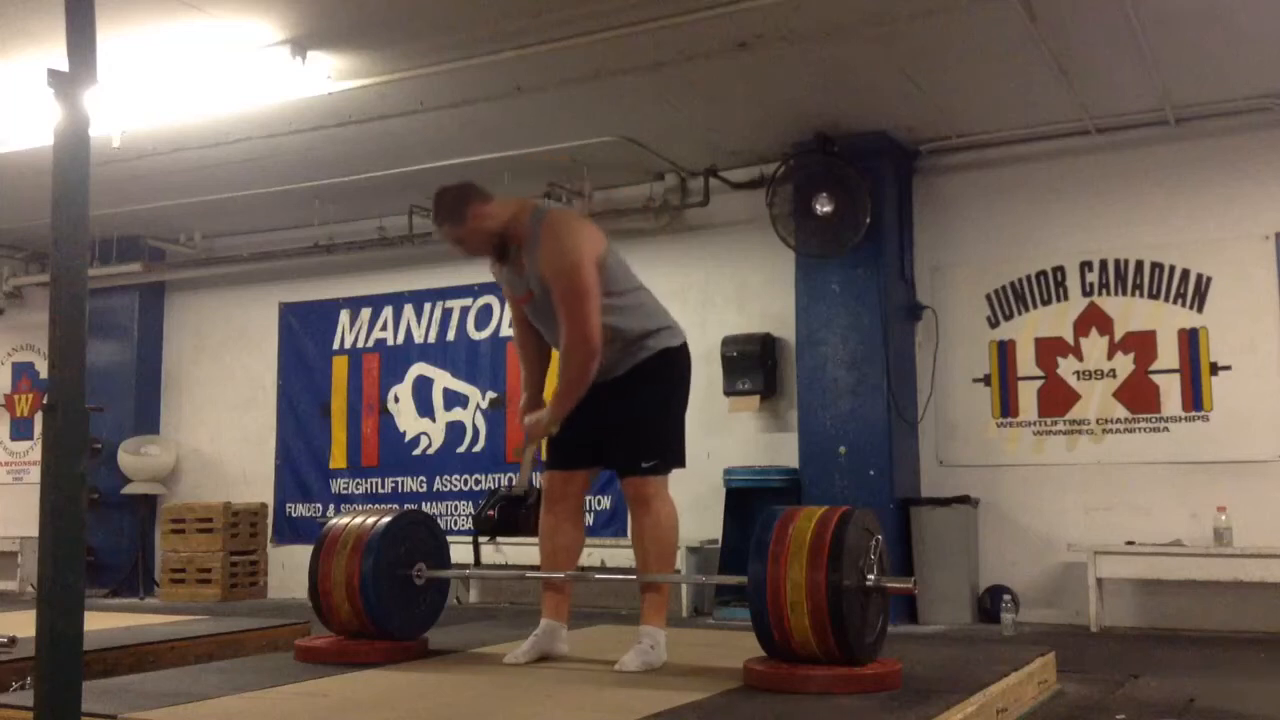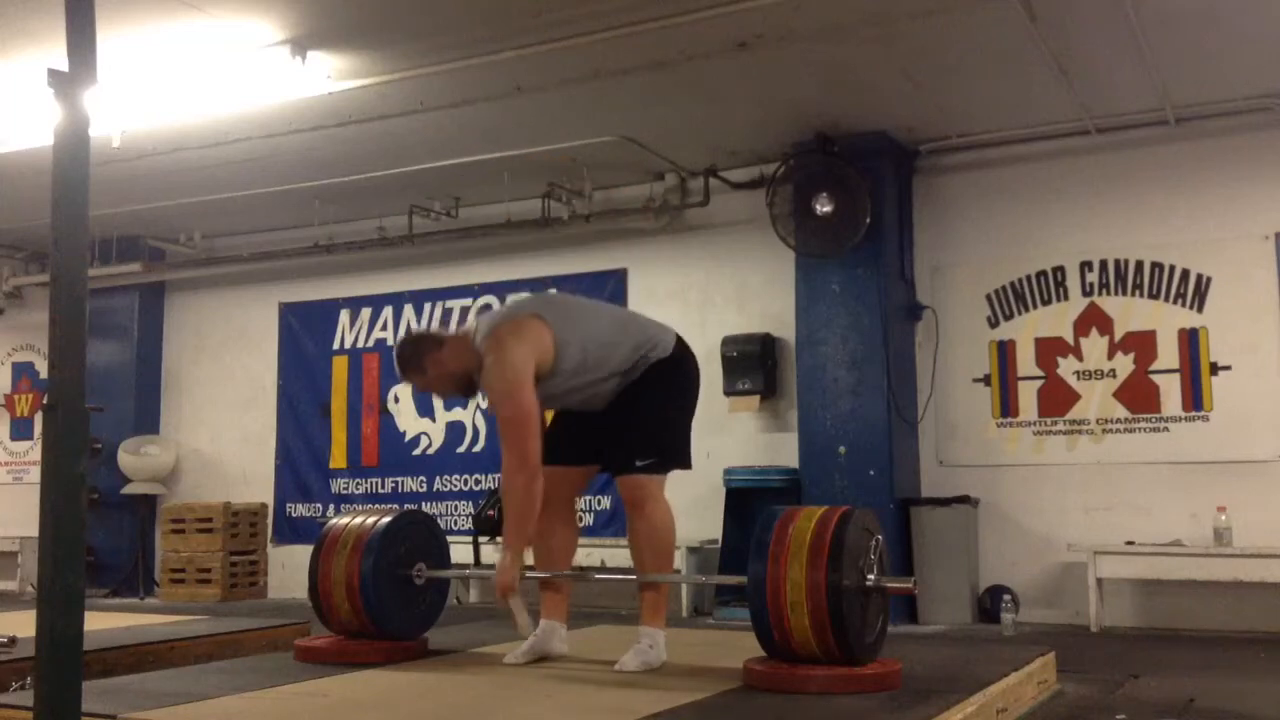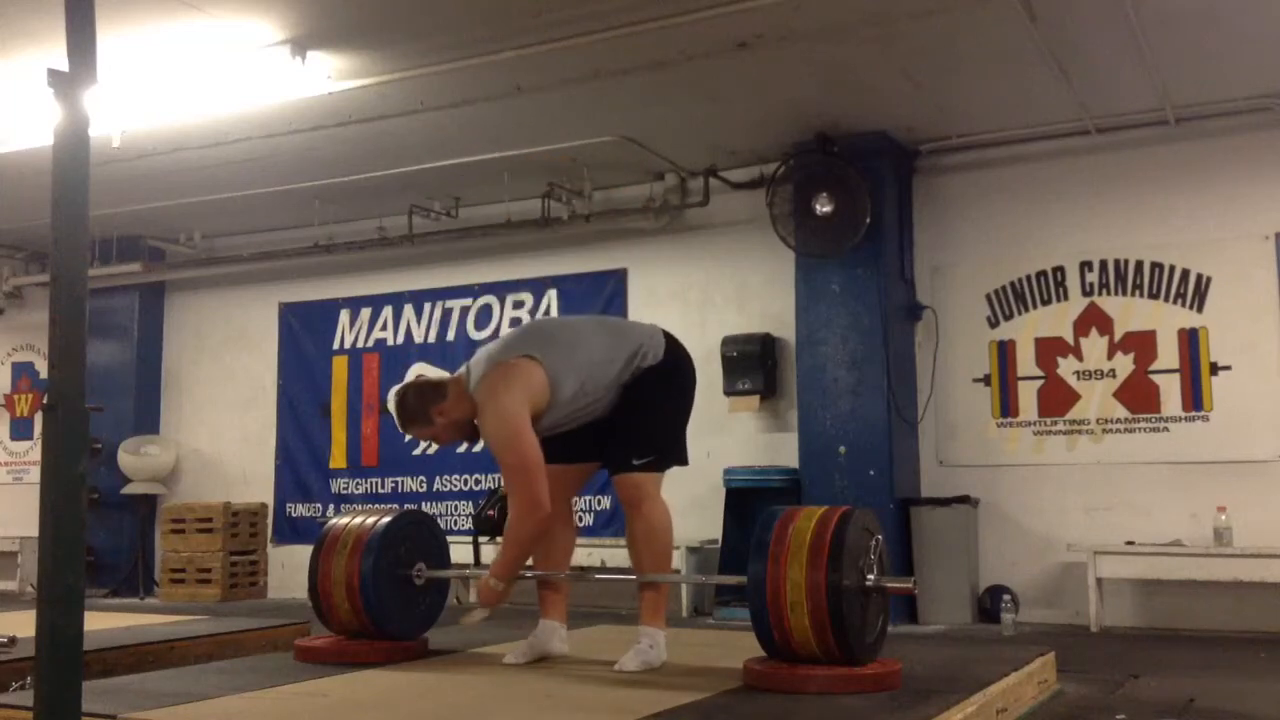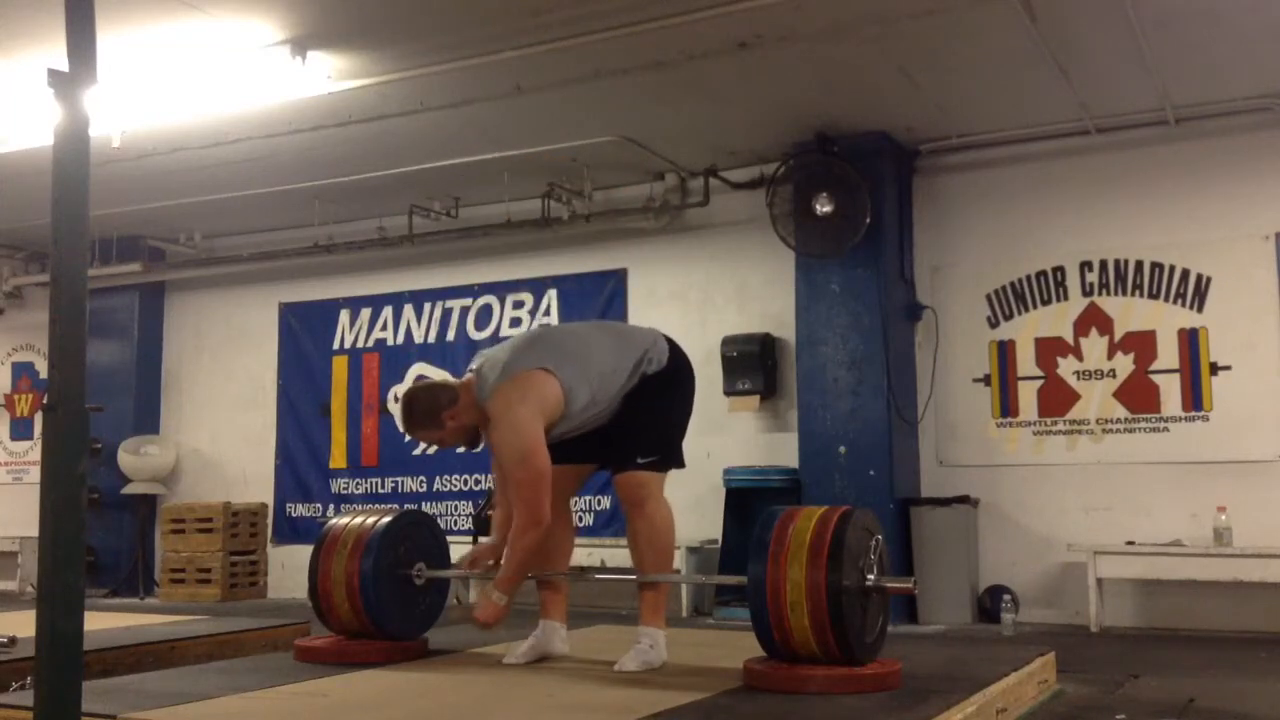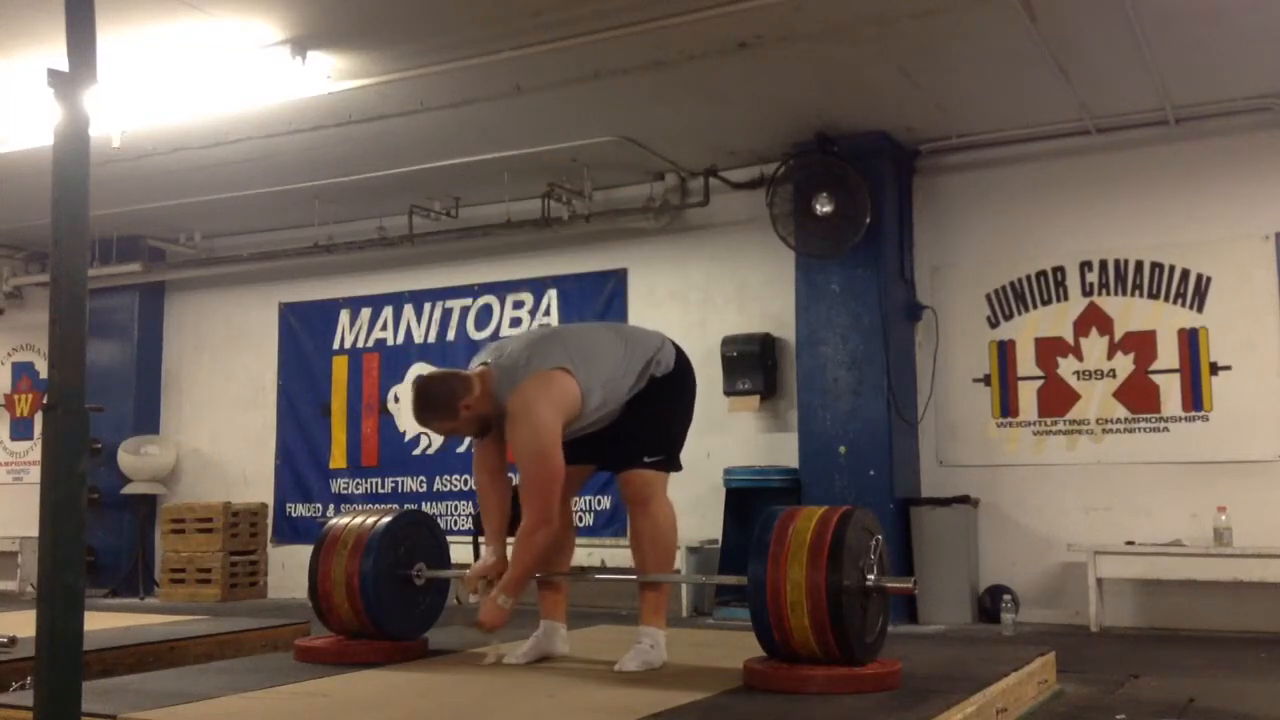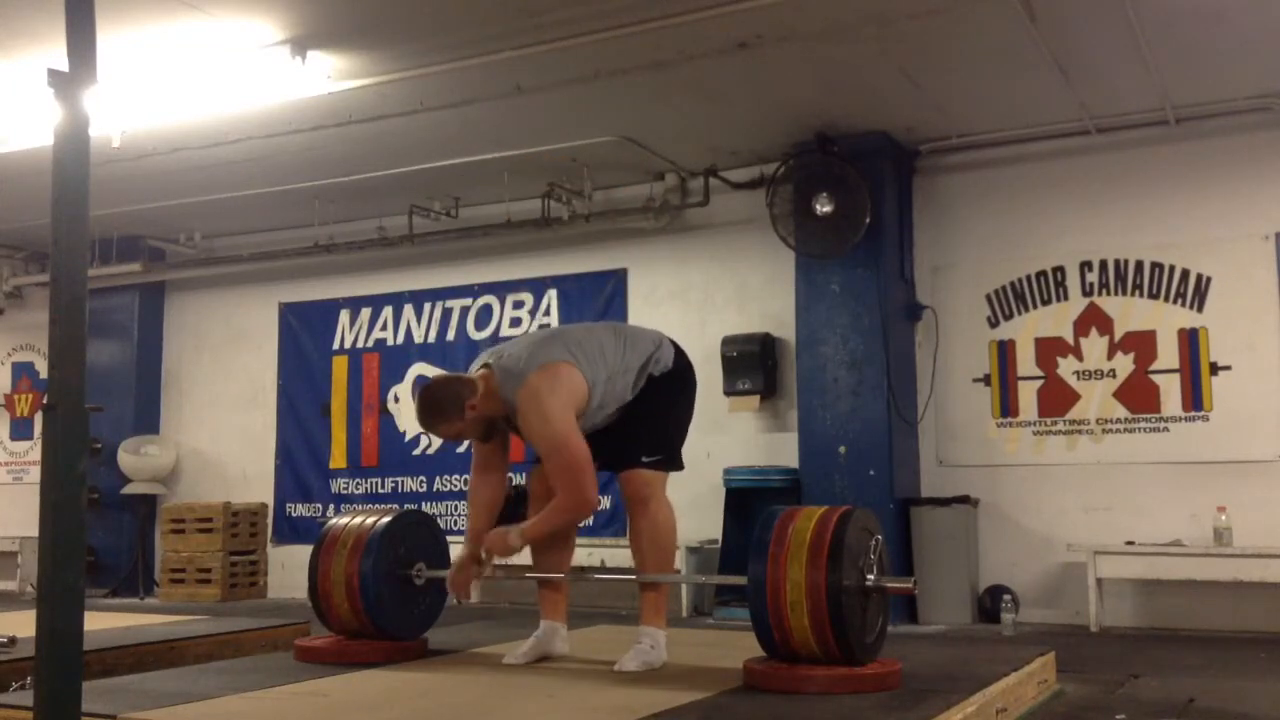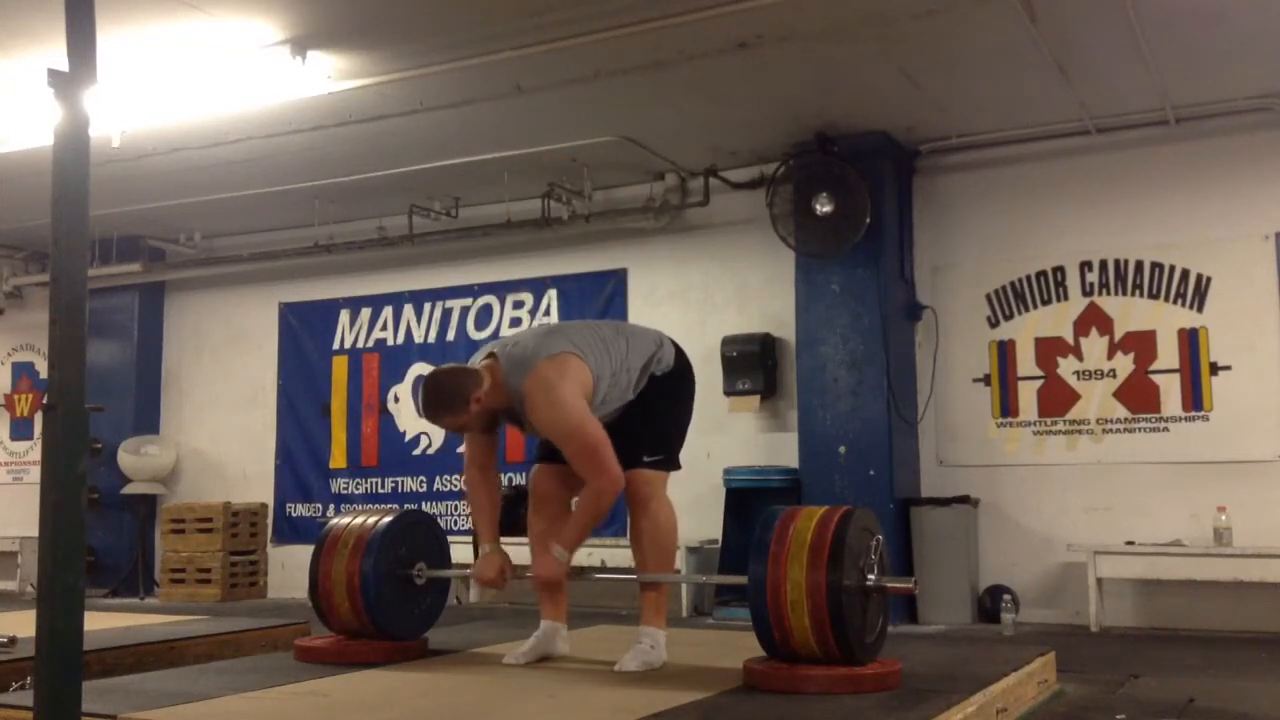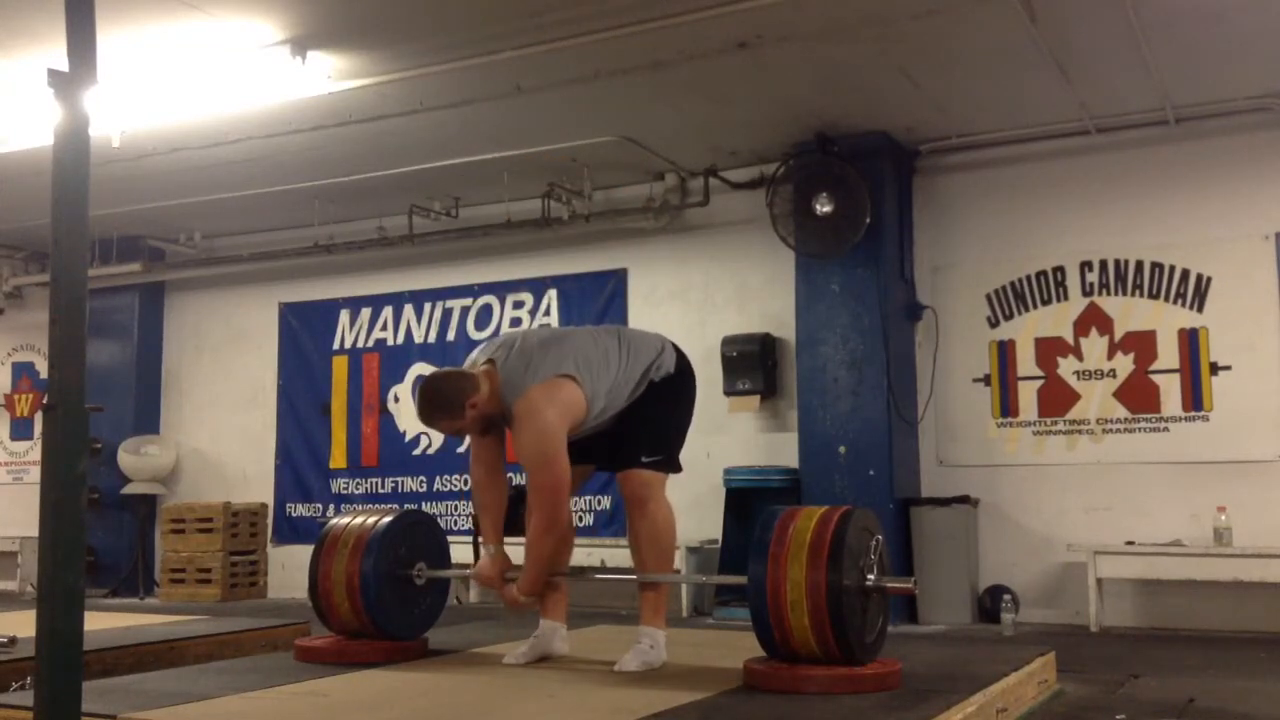
dt=0.5s
person 1, frame 1
left shoulder: (559, 238)
right shoulder: (502, 254)
left elbow: (584, 339)
right elbow: (526, 325)
left wrist: (553, 415)
right wrist: (532, 389)
left hip: (651, 360)
right hip: (590, 374)
left knee: (644, 489)
right knee: (559, 492)
left ankle: (653, 634)
right ankle: (552, 628)
person 1, frame 2
left shoulder: (501, 358)
right shoulder: (479, 348)
left elbow: (522, 468)
left wrist: (511, 556)
right wrist: (516, 540)
left hip: (658, 369)
right hip: (604, 385)
left knee: (638, 489)
right knee: (553, 491)
left ankle: (652, 635)
right ankle: (551, 629)
person 1, frame 3
left shoulder: (496, 403)
right shoulder: (478, 382)
left elbow: (534, 508)
right elbow: (530, 495)
left wrist: (497, 579)
right wrist: (509, 564)
left hip: (654, 370)
right hip: (602, 389)
left knee: (636, 489)
right knee: (550, 490)
left ankle: (652, 635)
right ankle: (551, 629)
person 1, frame 4
left shoulder: (512, 412)
right shoulder: (476, 387)
left elbow: (535, 520)
left wrist: (498, 594)
right wrist: (498, 540)
left hip: (654, 374)
right hip: (601, 389)
left knee: (637, 490)
right knee: (547, 494)
left ankle: (652, 635)
right ankle: (552, 630)
person 1, frame 5
left shoulder: (530, 407)
right shoulder: (479, 381)
left elbow: (542, 519)
right elbow: (490, 473)
left wrist: (504, 597)
right wrist: (494, 551)
left hip: (658, 377)
right hip: (603, 391)
left knee: (641, 488)
right knee: (547, 492)
left ankle: (652, 635)
right ankle: (552, 630)
person 1, frame 6
left shoulder: (538, 403)
right shoulder: (477, 387)
left elbow: (582, 499)
right elbow: (487, 472)
left wrist: (516, 537)
right wrist: (471, 550)
left hip: (657, 376)
right hip: (606, 390)
left knee: (641, 487)
right knee: (543, 489)
left ankle: (653, 636)
right ankle: (552, 630)
person 1, frame 7
left shoulder: (547, 394)
right shoulder: (476, 381)
left elbow: (609, 481)
right elbow: (479, 469)
left wrist: (559, 552)
right wrist: (488, 548)
left hip: (656, 376)
right hip: (605, 387)
left knee: (642, 488)
right knee: (544, 488)
left ankle: (652, 635)
right ankle: (552, 630)
person 1, frame 8
left shoulder: (537, 412)
right shoulder: (474, 377)
left elbow: (551, 517)
right elbow: (486, 469)
left wrist: (524, 590)
right wrist: (492, 549)
left hip: (658, 377)
right hip: (604, 385)
left knee: (640, 488)
right knee: (544, 493)
left ankle: (652, 635)
right ankle: (552, 630)
